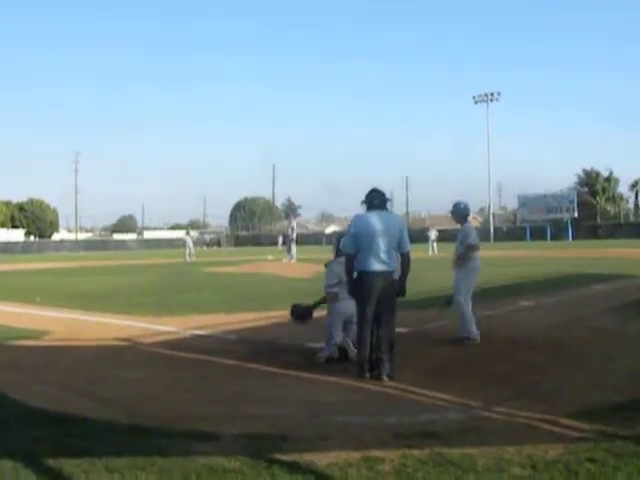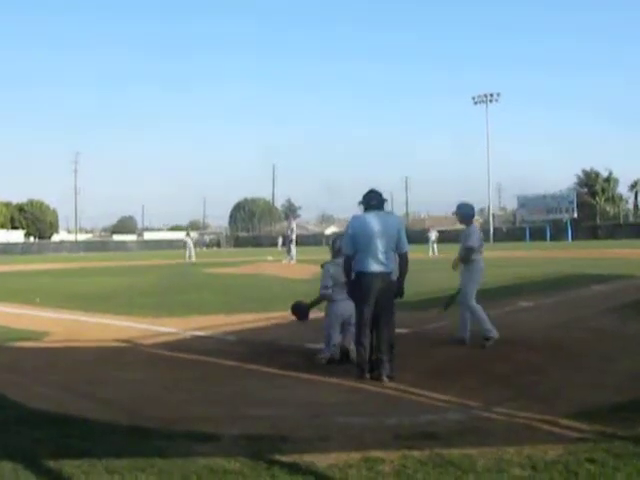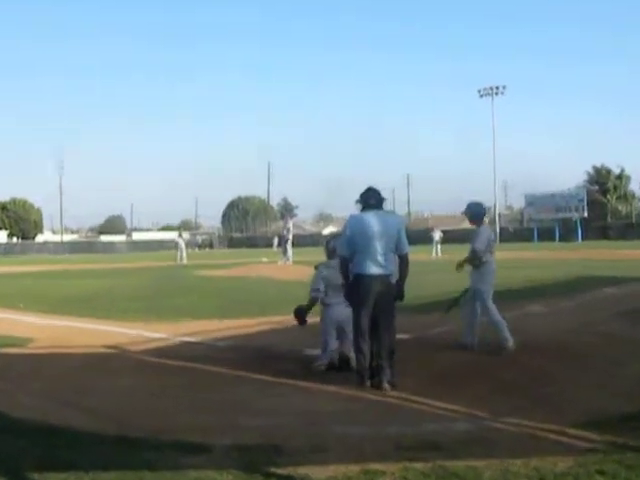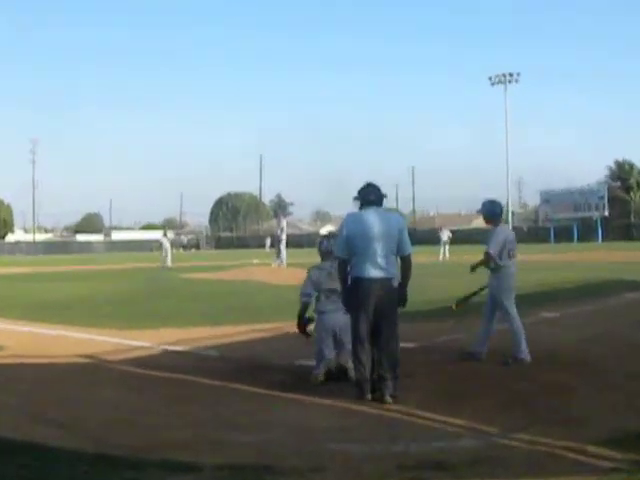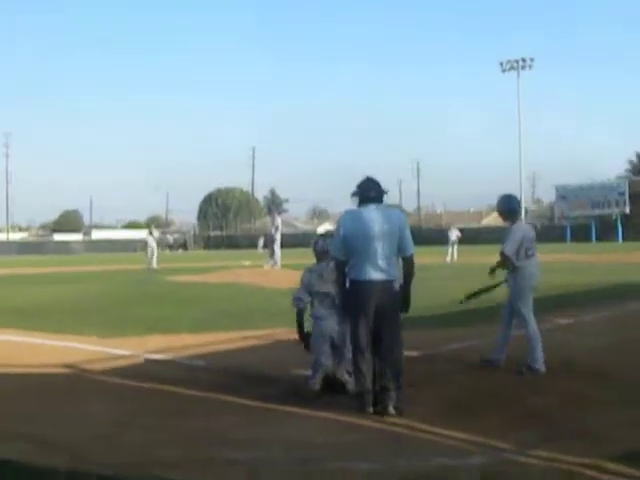
dt=0.1s
person 1, frame 1
left shoulder: (357, 221)
right shoulder: (397, 221)
left elbow: (350, 256)
right elbow: (405, 256)
left wrist: (350, 281)
right wrist: (402, 281)
left hip: (365, 278)
right hip: (388, 279)
left knee: (365, 323)
right knee: (385, 325)
person 1, frame 2
left shoulder: (355, 222)
right shoulder: (395, 221)
left elbow: (348, 257)
right elbow: (403, 256)
left wrist: (349, 281)
right wrist: (401, 282)
left hip: (363, 279)
right hip: (387, 279)
left knee: (364, 324)
right knee: (385, 326)
person 1, frame 3
left shoulder: (353, 221)
right shoulder: (395, 220)
left elbow: (345, 258)
right elbow: (403, 257)
left wrist: (347, 284)
right wrist: (401, 284)
left hip: (361, 282)
right hip: (386, 282)
left knee: (362, 329)
right knee: (385, 330)
left ankle: (364, 376)
right ankle: (385, 376)
person 1, frame 4
left shoulder: (350, 220)
right shoulder: (396, 219)
left elbow: (342, 261)
right elbow: (406, 259)
left wrist: (345, 289)
right wrist: (404, 288)
left hip: (360, 285)
right hip: (387, 285)
left knee: (362, 338)
right knee: (387, 339)
left ankle: (365, 388)
right ankle: (387, 389)
person 1, frame 5
left shoulder: (347, 219)
right shoulder: (397, 217)
left elbow: (340, 262)
right elbow: (408, 260)
left wrist: (343, 292)
right wrist: (406, 290)
left hip: (359, 289)
right hip: (389, 288)
left knee: (362, 345)
right knee: (390, 345)
left ankle: (367, 400)
right ankle: (390, 399)
person 2, frame 1
left shoulder: (468, 228)
right shoulder: (463, 228)
left elbow: (474, 246)
left wrist: (460, 258)
right wrist: (459, 260)
left hip: (468, 267)
right hip: (464, 267)
left knee: (459, 299)
right knee: (465, 299)
person 2, frame 2
left shoulder: (472, 230)
right shoulder: (469, 230)
left elbow: (472, 249)
left wrist: (458, 260)
right wrist: (460, 260)
left hip: (472, 268)
right hip: (468, 268)
left knee: (468, 301)
right knee: (465, 301)
left ankle: (490, 332)
person 2, frame 3
left shoulder: (482, 231)
right shoulder: (483, 230)
left elbow: (476, 252)
left wrist: (463, 261)
left hip: (484, 270)
right hip: (480, 270)
left knee: (486, 305)
right knee: (473, 304)
left ankle: (506, 341)
right ankle: (469, 340)
person 2, frame 4
left shoulder: (498, 232)
right shoulder: (506, 230)
left elbow: (490, 255)
left wrist: (476, 265)
right wrist: (490, 265)
left hip: (503, 275)
right hip: (501, 275)
left knee: (509, 313)
right knee: (489, 312)
left ankle: (522, 354)
right ankle: (479, 350)
person 2, frame 5
left shoulder: (515, 229)
right shoulder: (527, 227)
left elbow: (506, 255)
left wrist: (495, 267)
right wrist: (506, 266)
left hip: (522, 276)
right hip: (525, 274)
left knee: (526, 319)
right knee: (508, 316)
left ankle: (536, 364)
right ankle: (498, 357)
person 3, frame 1
left shoulder: (333, 266)
left elbow: (331, 295)
left hip: (338, 306)
right hip: (355, 305)
left knee: (333, 339)
right knee: (351, 338)
left ankle: (331, 350)
right ankle: (348, 345)
person 3, frame 2
left shoulder: (330, 267)
left elbow: (324, 294)
left wrist: (309, 305)
left hip: (335, 307)
right hip: (352, 307)
left knee: (332, 340)
right knee: (350, 337)
left ankle: (332, 351)
right ankle: (349, 347)
person 3, frame 3
left shoulder: (323, 269)
left elbow: (315, 298)
left hip: (330, 311)
right hip: (348, 311)
left knee: (329, 346)
right knee: (349, 345)
left ankle: (329, 356)
right ankle: (347, 353)
person 3, frame 4
left shoulder: (315, 271)
left elbow: (305, 301)
left wrist: (300, 320)
left hip: (324, 319)
right hip: (345, 318)
left knee: (324, 355)
right knee: (346, 351)
left ankle: (323, 367)
right ankle: (346, 363)
person 3, frame 5
left shoulder: (309, 274)
left elbow: (300, 306)
left wrist: (301, 331)
left hip: (321, 325)
right hip: (343, 324)
left knee: (321, 363)
right knee: (347, 363)
left ankle: (320, 375)
right ankle: (344, 373)
